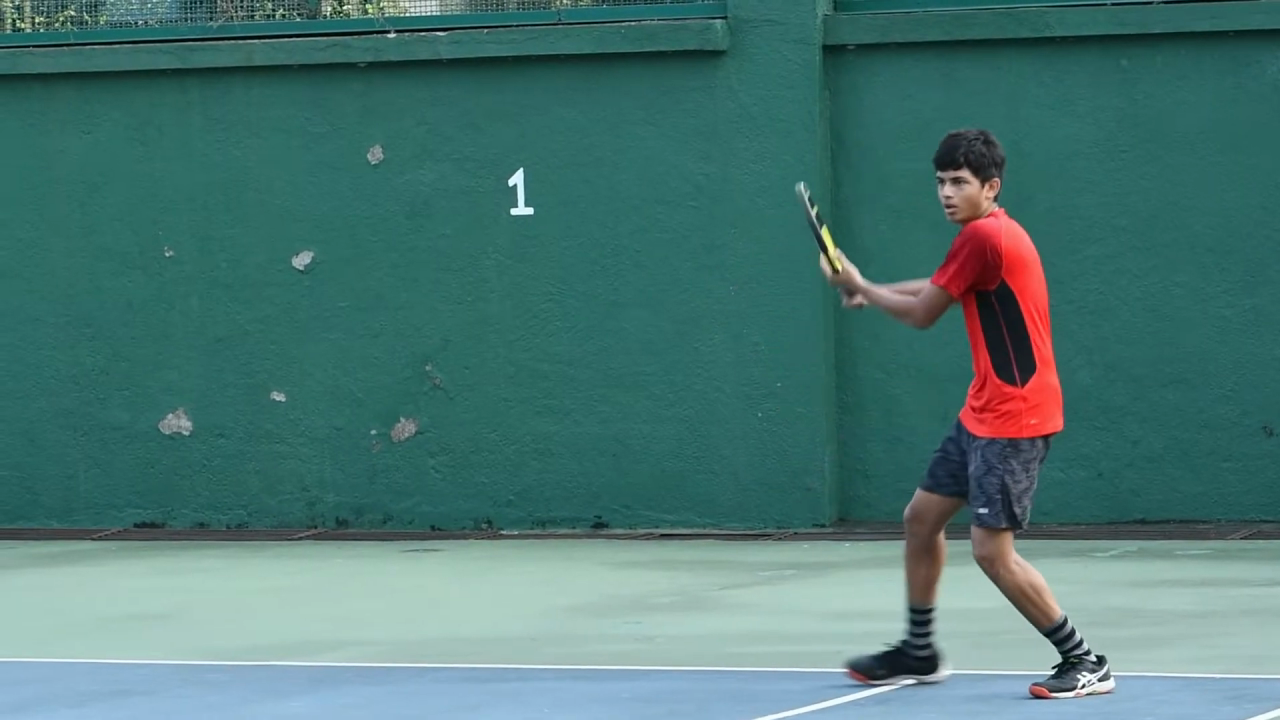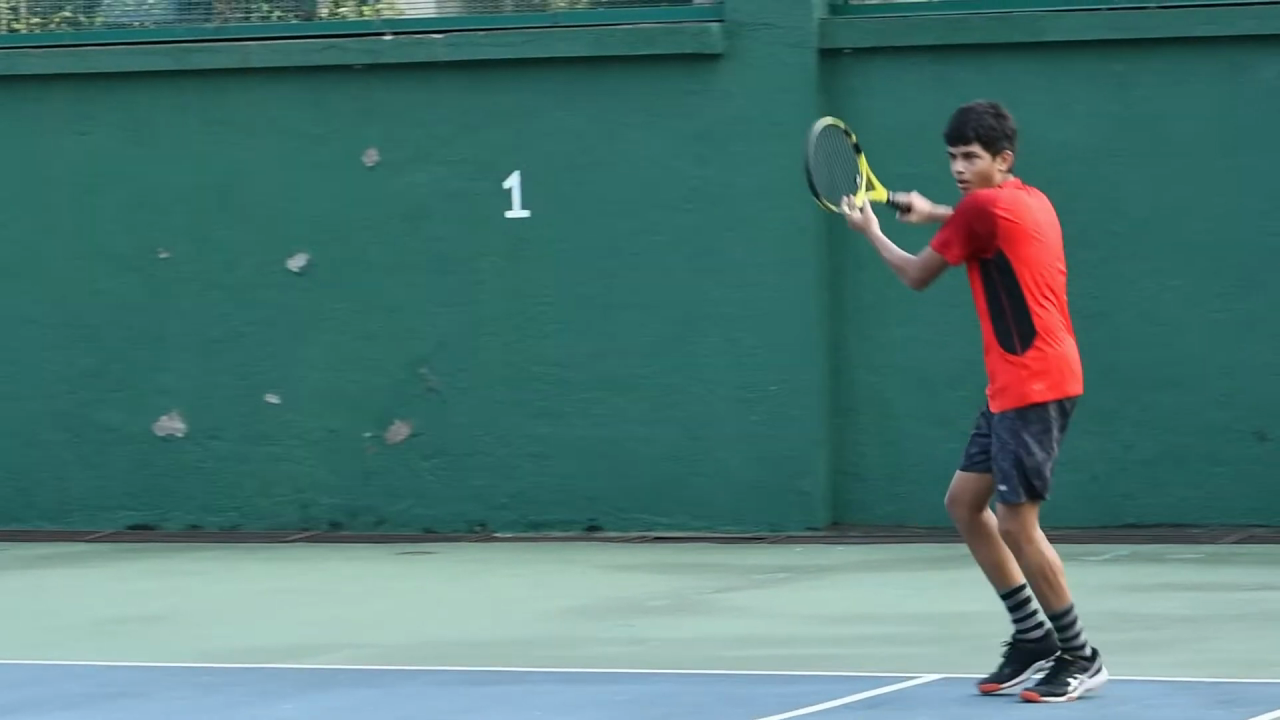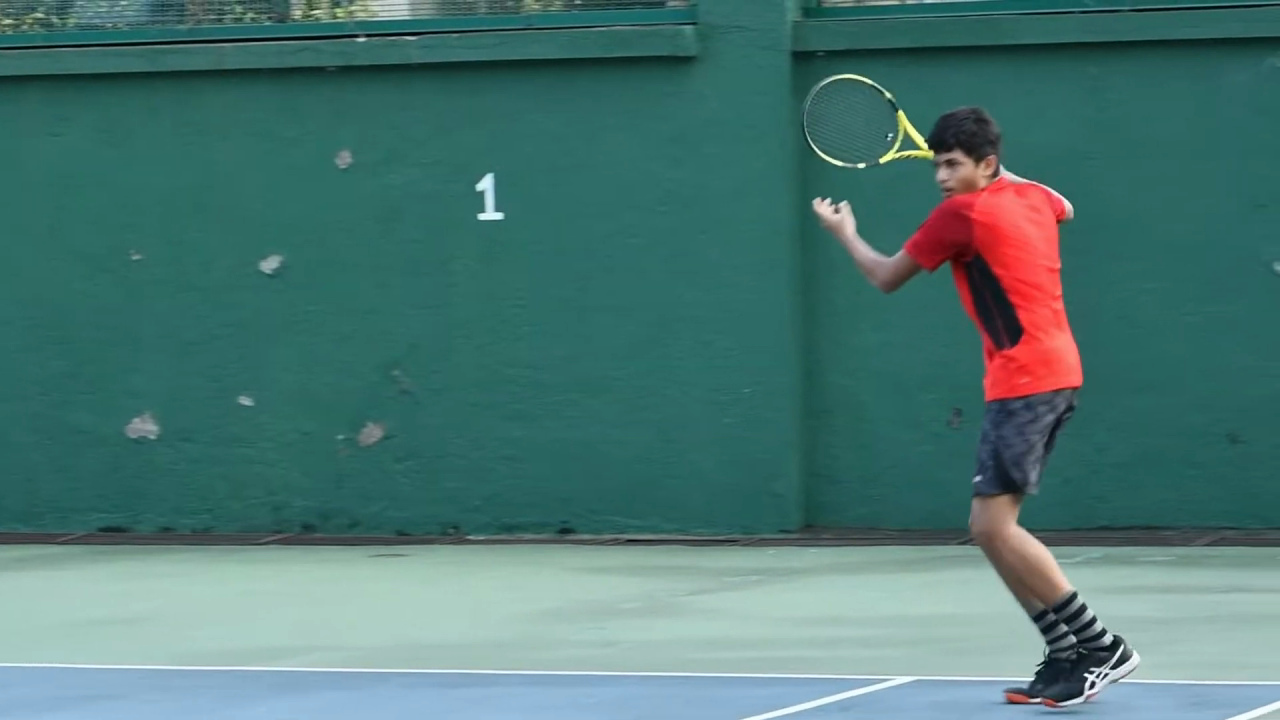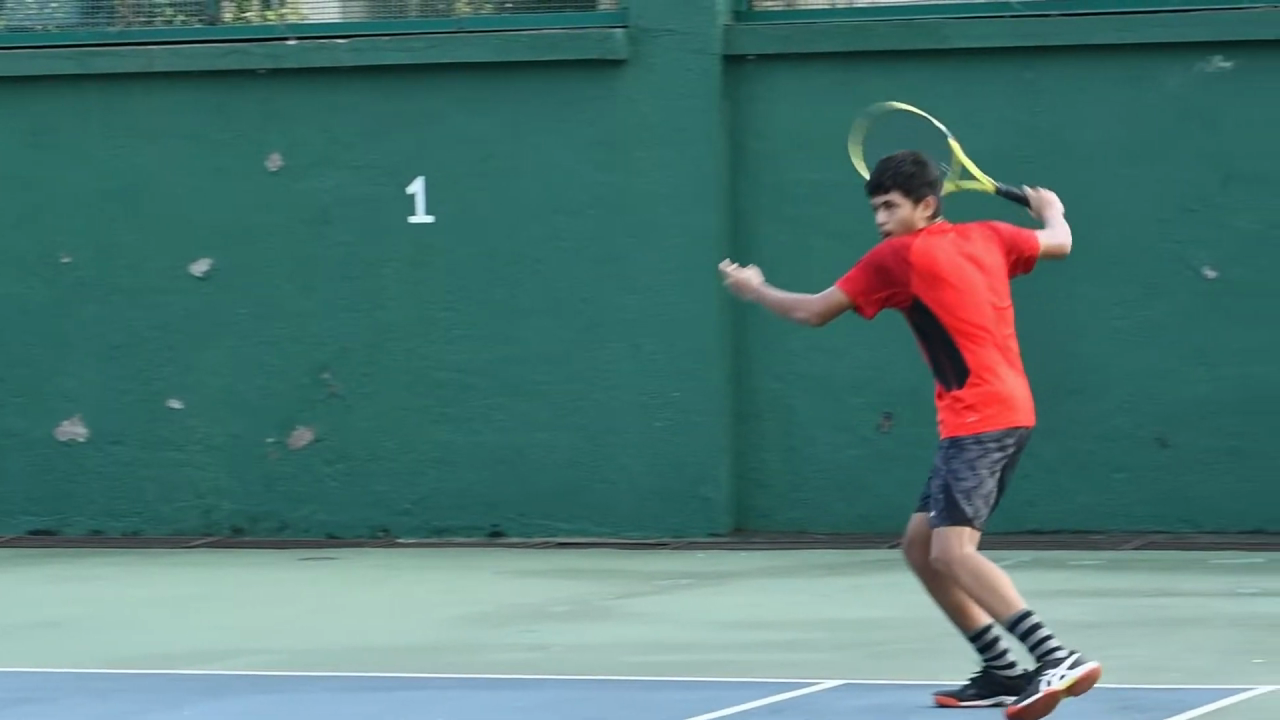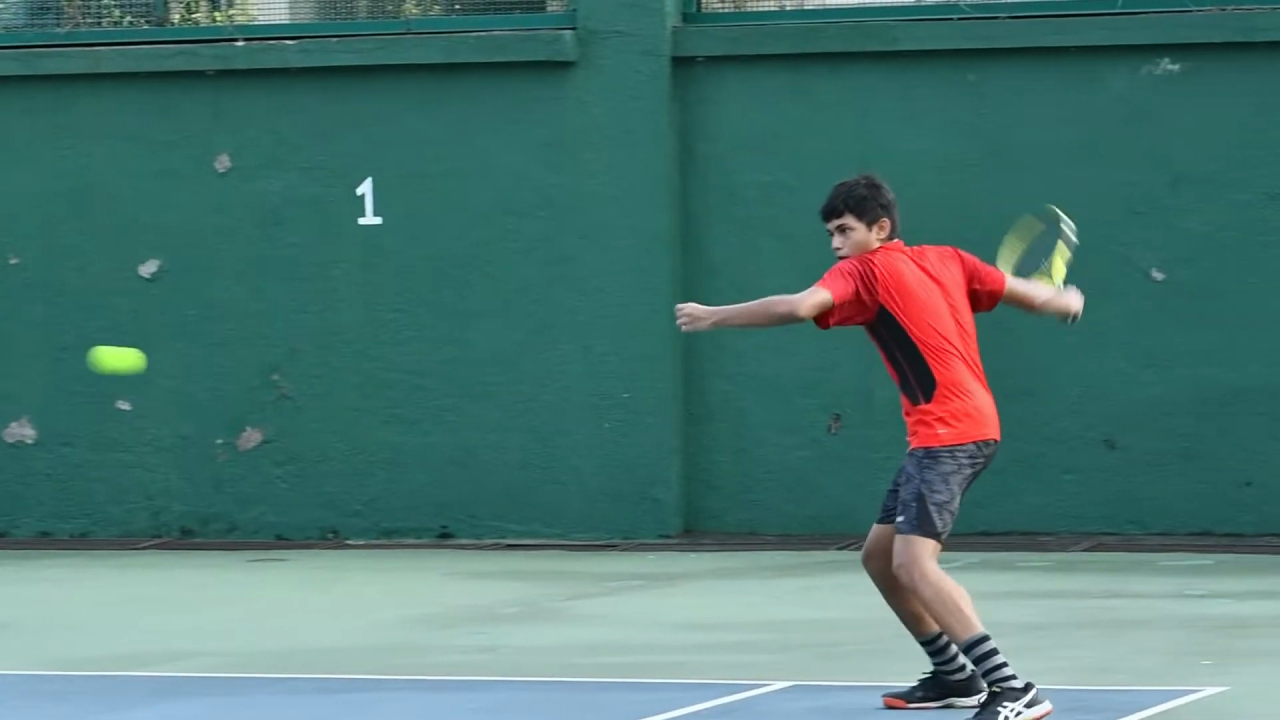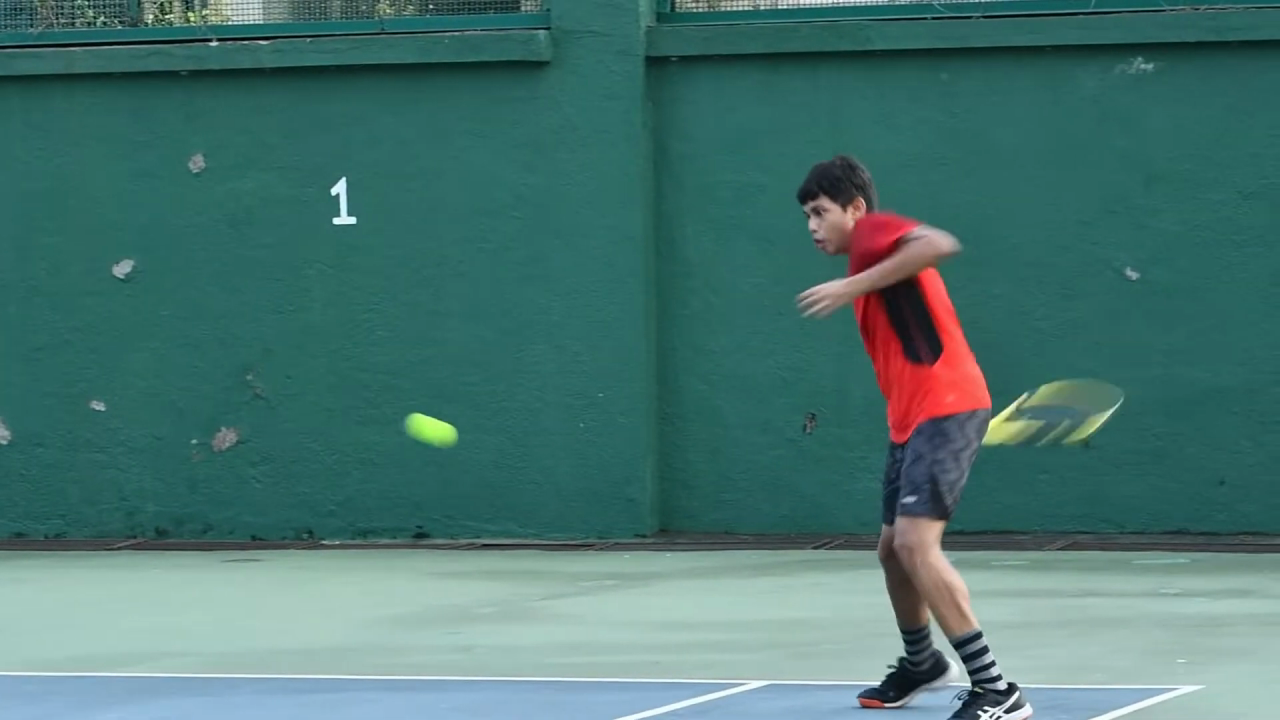
dt=0.3s
person 1, frame 1
left shoulder: (983, 236)
right shoulder: (990, 234)
left elbow: (923, 315)
right elbow: (939, 290)
left wrist: (861, 286)
right wrist: (873, 290)
left hip: (1014, 420)
right hip: (981, 414)
left knee: (992, 552)
right knee: (921, 517)
left ankle: (1086, 662)
right ankle: (919, 649)
person 1, frame 2
left shoulder: (981, 206)
right shoulder: (1031, 200)
left elbow: (917, 276)
left wrist: (869, 229)
right wrist: (935, 211)
left hip: (1034, 386)
right hip: (1017, 386)
left knee: (1016, 526)
right knee: (964, 503)
left ankle: (1078, 656)
right ankle: (1032, 635)
person 1, frame 3
left shoulder: (959, 213)
right shoulder: (1034, 199)
left elbow: (886, 278)
right elbow: (1065, 207)
left wrist: (843, 232)
right wrist: (1006, 176)
left hip: (1025, 383)
right hip: (1045, 379)
left knee: (993, 525)
right knee: (987, 526)
left ankle: (1102, 647)
right ankle: (1064, 654)
person 1, frame 4
left shoulder: (897, 257)
right shoulder: (988, 235)
left elbow: (811, 312)
right elbow: (1056, 242)
left wrist: (755, 288)
right wrist: (1049, 208)
left hip: (980, 422)
right hip: (1002, 416)
left knee: (954, 553)
right knee: (920, 548)
left ankle: (1059, 660)
right ankle: (1003, 670)
person 1, frame 5
left shoulder: (864, 271)
right shoulder: (948, 260)
left elbow: (798, 307)
right elbow: (1027, 295)
left wrist: (712, 316)
right wrist: (1066, 301)
left hip: (947, 435)
right hip: (957, 431)
left knee: (913, 564)
right knee: (878, 556)
right ankle: (954, 674)
person 1, frame 6
left shoulder: (875, 233)
right shoulder: (871, 291)
left elbow: (939, 246)
left wrist: (849, 287)
left hip: (945, 412)
right hip: (911, 425)
left knee: (916, 545)
right knee: (893, 548)
right ankle: (922, 663)
